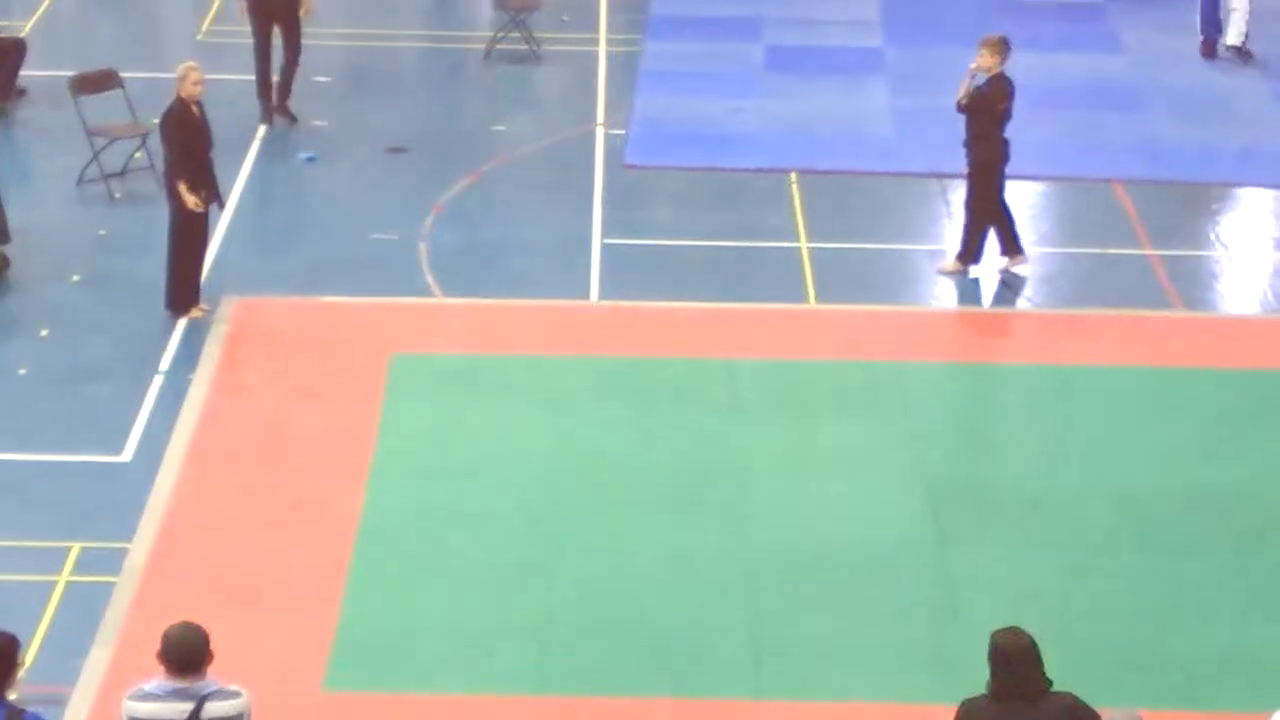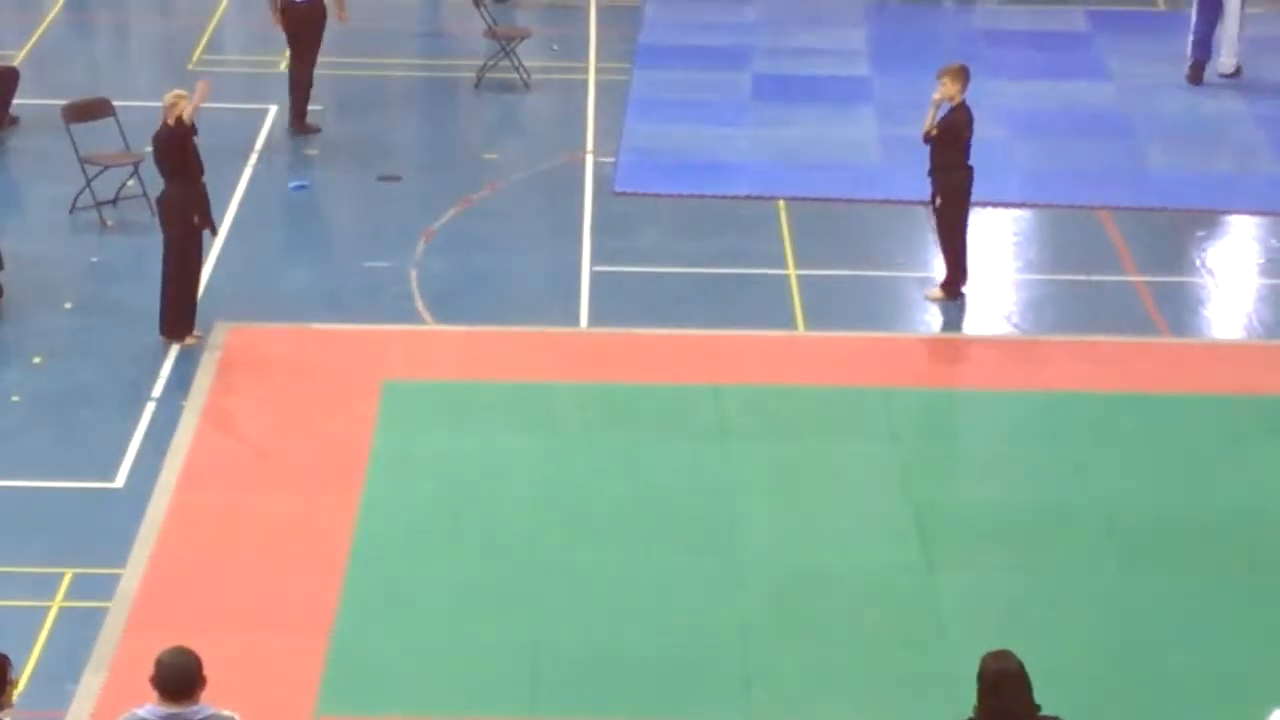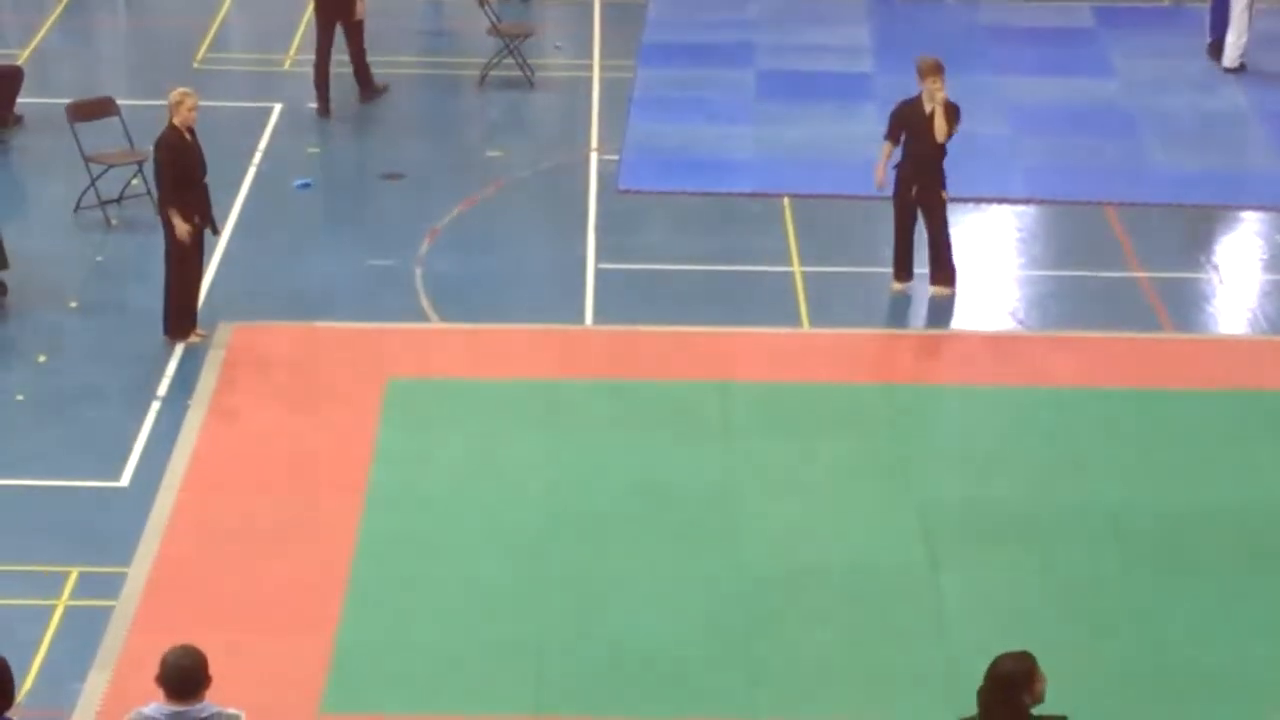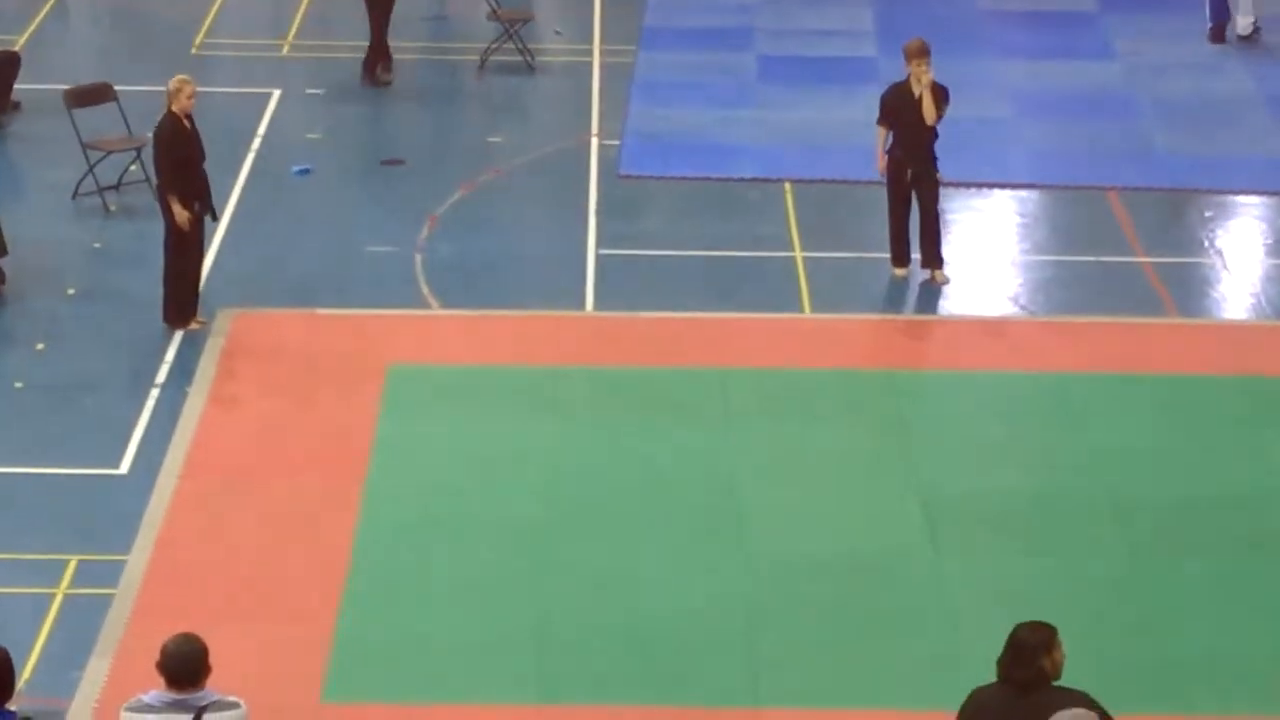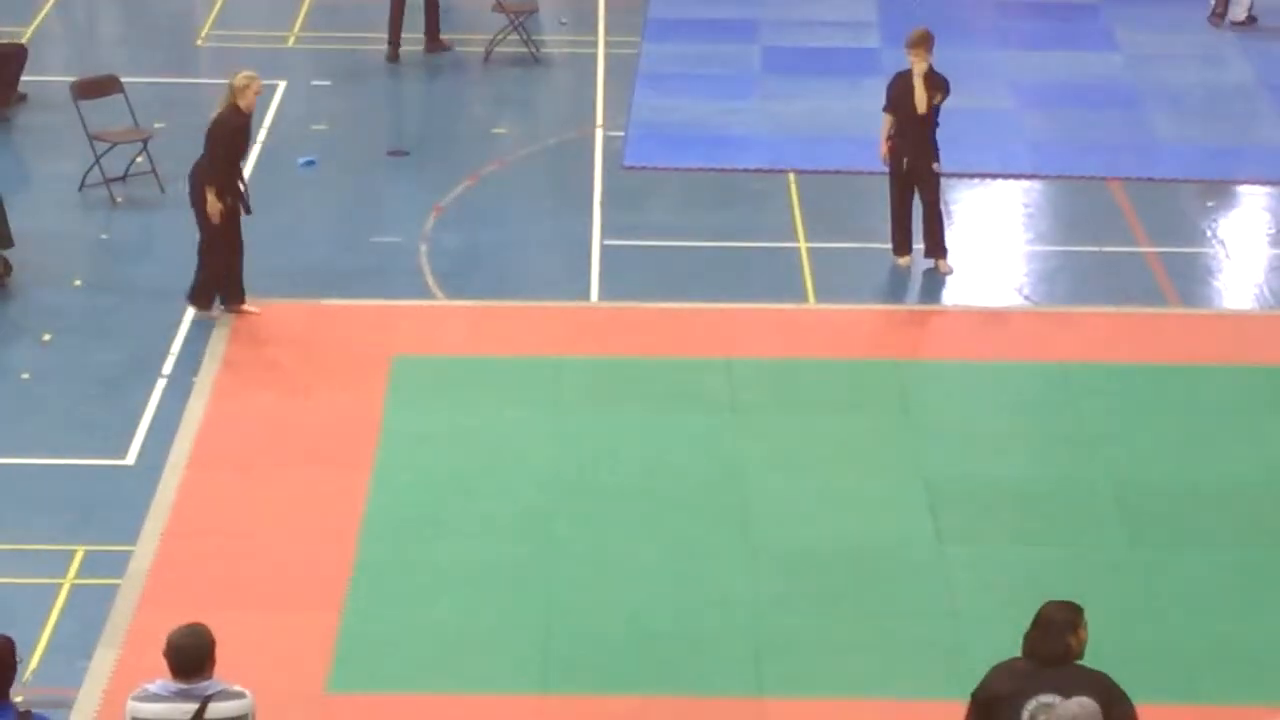
dt=0.7s
person 1, frame 1
left shoulder: (197, 108)
right shoulder: (173, 116)
right elbow: (173, 160)
left wrist: (208, 186)
right wrist: (184, 193)
left hip: (200, 184)
right hip: (185, 187)
left knee: (198, 243)
right knee: (184, 244)
left ankle: (191, 299)
right ankle: (180, 304)
person 1, frame 2
left shoulder: (182, 135)
right shoulder: (164, 138)
right elbow: (180, 126)
right wrist: (196, 102)
left hip: (190, 207)
right hip: (176, 209)
left knee: (191, 269)
right knee: (177, 270)
left ankle: (185, 326)
right ankle: (174, 330)
person 1, frame 3
left shoulder: (189, 135)
right shoulder: (166, 142)
right elbow: (164, 186)
left wrist: (203, 212)
right wrist: (176, 221)
left hip: (193, 211)
right hip: (179, 214)
left knee: (193, 270)
right knee: (180, 271)
left ankle: (189, 324)
right ankle: (177, 329)
person 1, frame 4
left shoulder: (188, 122)
right shoulder: (166, 129)
right elbow: (164, 173)
left wrist: (202, 199)
right wrist: (176, 207)
left hip: (194, 198)
right hip: (178, 202)
left knee: (194, 256)
right knee: (180, 258)
left ankle: (189, 312)
right ankle: (178, 317)
person 1, frame 5
left shoulder: (242, 116)
right shoulder: (227, 121)
right elbow: (212, 160)
left wrist: (236, 187)
right wrist: (211, 198)
left hip: (226, 185)
right hip: (210, 188)
left knee: (233, 243)
right knee: (215, 243)
left ankle: (233, 299)
right ankle: (201, 299)
person 2, frame 1
left shoulder: (991, 89)
right shoulder: (1002, 85)
left elbow: (961, 105)
left wrist: (969, 77)
left hip: (985, 152)
right hip: (992, 149)
left knee: (977, 206)
right knee: (993, 204)
left ankle: (965, 259)
right ankle: (1014, 252)
person 2, frame 2
left shoulder: (958, 117)
right shoulder: (957, 113)
left elbow: (928, 137)
right elbow: (937, 137)
left wrist: (933, 108)
right wrist: (937, 109)
left hip: (953, 182)
right hip: (949, 179)
left knee: (951, 233)
right knee: (950, 231)
left ankle: (950, 287)
right ankle: (956, 278)
person 2, frame 3
left shoulder: (950, 110)
right shoulder: (906, 108)
left elbow: (941, 137)
right elbow: (892, 139)
left wrist: (939, 107)
right wrist: (881, 167)
left hip: (933, 176)
right hip: (907, 174)
left knee: (938, 228)
right knee: (903, 227)
left ankle: (945, 280)
right ankle: (901, 276)
person 2, frame 4
left shoulder: (939, 92)
right shoulder: (894, 92)
left elbow: (931, 120)
right elbow: (884, 126)
left wrist: (926, 89)
right wrist: (880, 155)
left hip: (925, 159)
right hip: (899, 159)
left knee: (930, 212)
right knee: (898, 213)
left ankle: (935, 265)
right ankle: (900, 262)
person 2, frame 5
left shoulder: (939, 83)
right shoulder: (898, 80)
left elbow: (923, 109)
left wrist: (919, 78)
right wrist: (884, 141)
left hip: (925, 149)
right hip: (900, 147)
left knee: (931, 202)
right knee: (900, 201)
left ankle: (938, 254)
right ankle: (902, 250)
